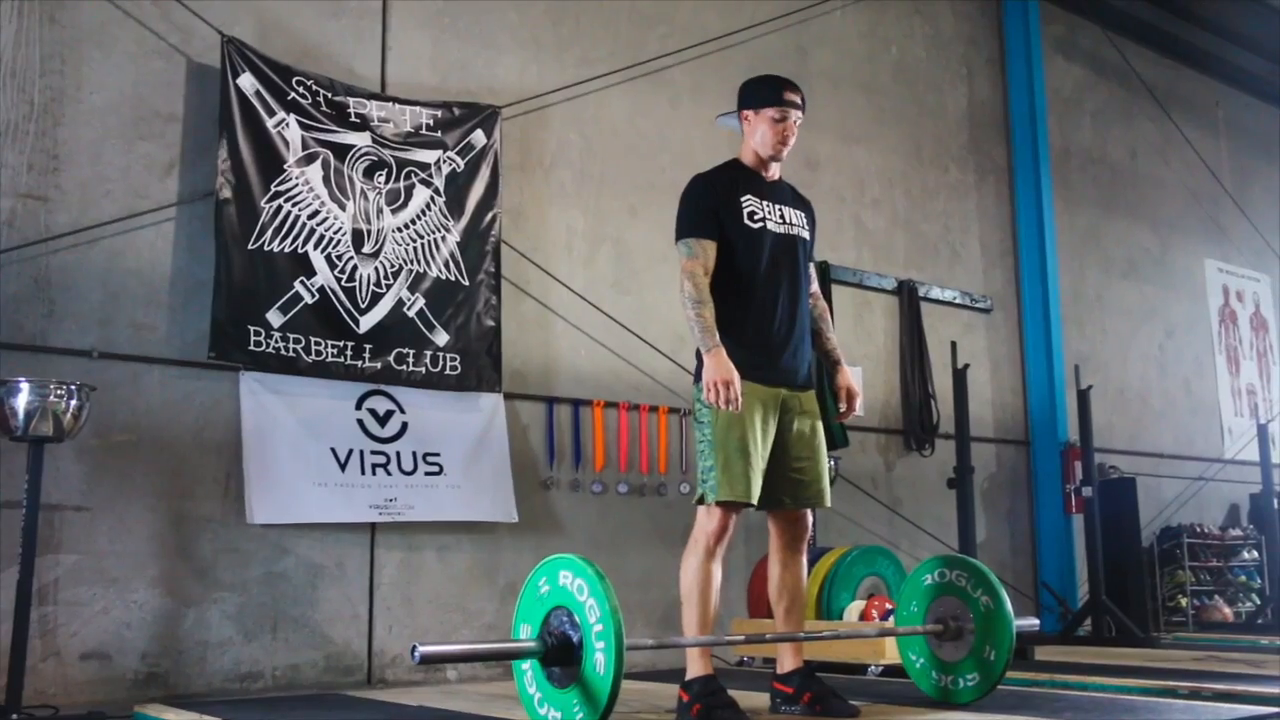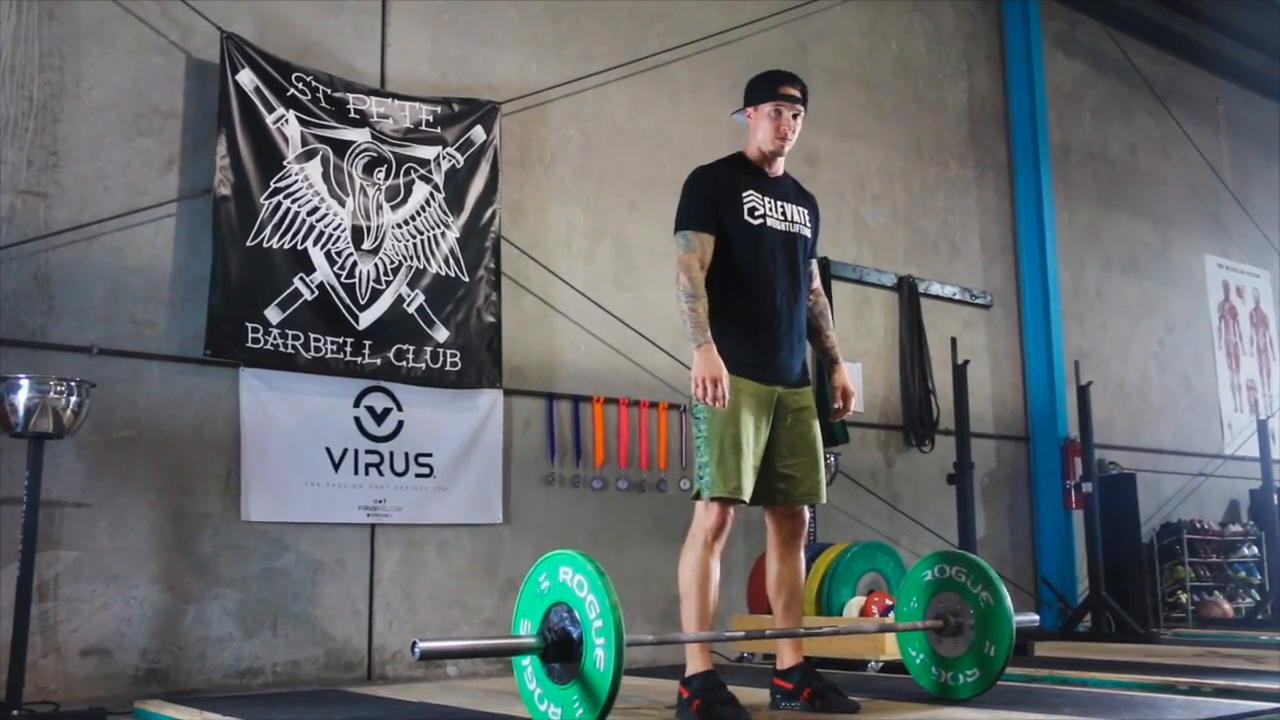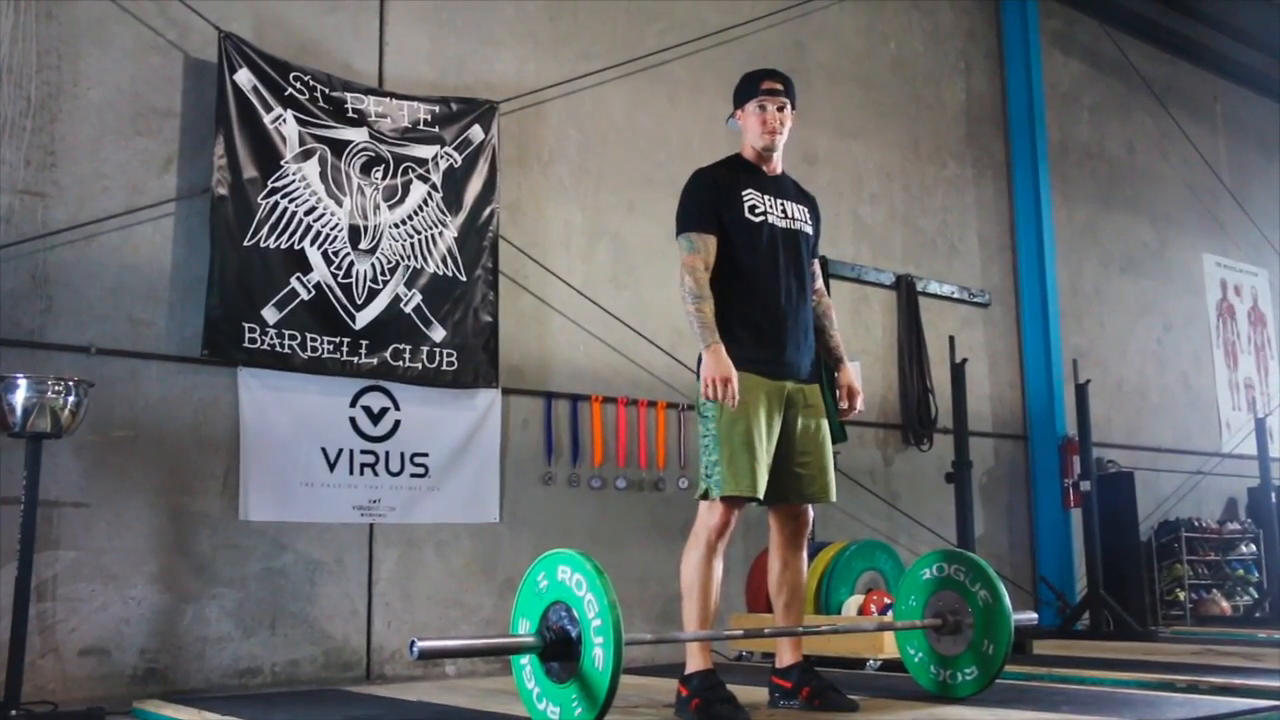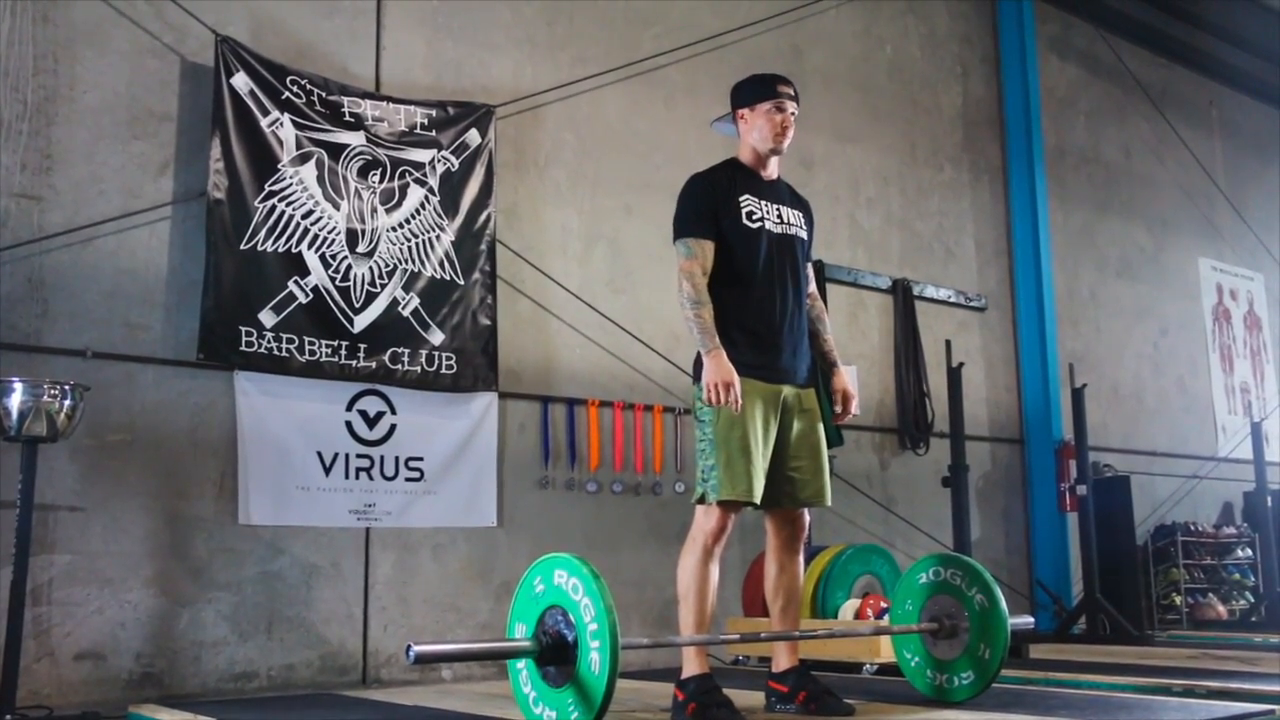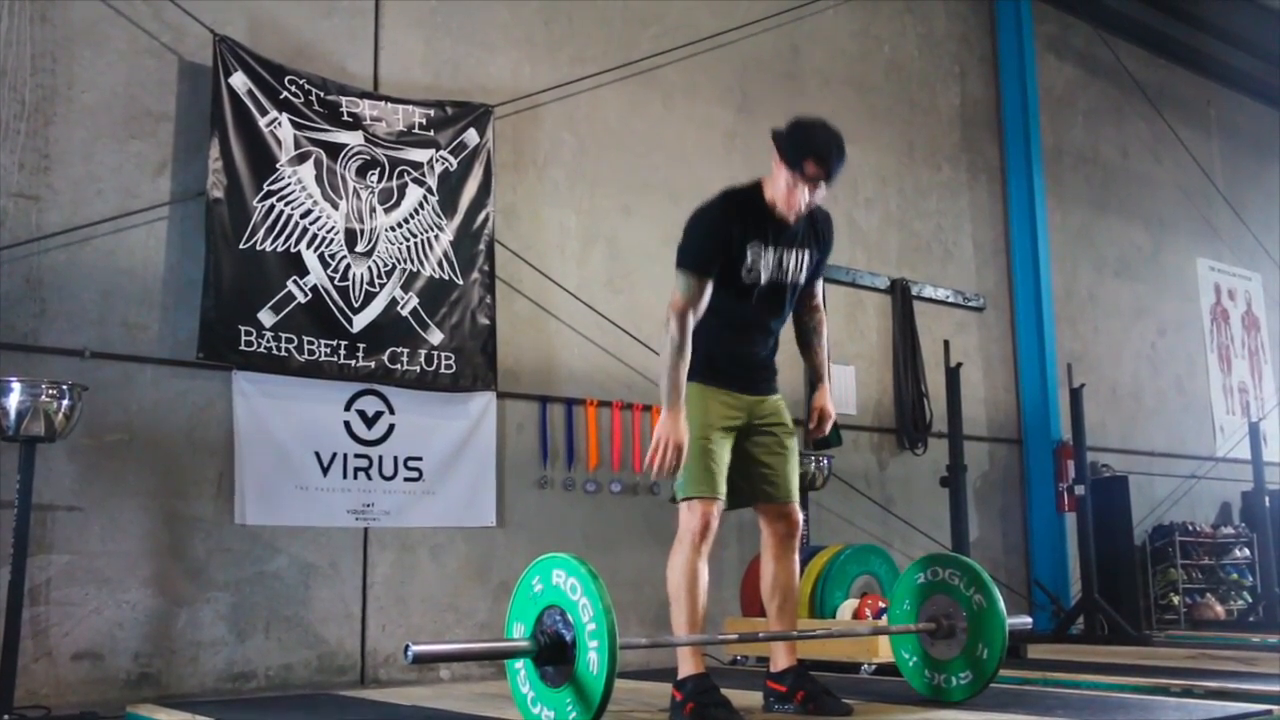
dt=0.7s
person 1, frame 1
left shoulder: (798, 205)
right shoulder: (712, 189)
right elbow: (694, 278)
left wrist: (837, 365)
right wrist: (713, 353)
left hip: (795, 384)
right hip: (737, 378)
left knee: (794, 525)
right knee: (718, 517)
person 1, frame 2
left shoulder: (803, 201)
right shoulder: (713, 182)
right elbow: (689, 270)
left wrist: (835, 364)
right wrist: (704, 347)
left hip: (791, 381)
right hip: (734, 374)
left knee: (792, 519)
right knee: (715, 512)
person 1, frame 3
left shoulder: (803, 200)
right shoulder: (713, 183)
right elbow: (695, 273)
left wrist: (840, 362)
right wrist: (712, 348)
left hip: (800, 377)
right hip: (741, 371)
left knee: (795, 517)
right knee: (720, 510)
person 1, frame 4
left shoulder: (797, 204)
right shoulder: (710, 188)
right elbow: (692, 279)
left wrist: (833, 367)
right wrist: (714, 354)
left hip: (795, 382)
right hip: (737, 376)
left knee: (791, 522)
right knee: (716, 516)
person 1, frame 5
left shoulder: (817, 227)
right shoulder: (722, 216)
right elbow: (680, 313)
left wrist: (821, 382)
right wrist: (671, 411)
left hip: (760, 390)
right hip: (701, 383)
left knee: (785, 519)
right knee: (700, 516)
